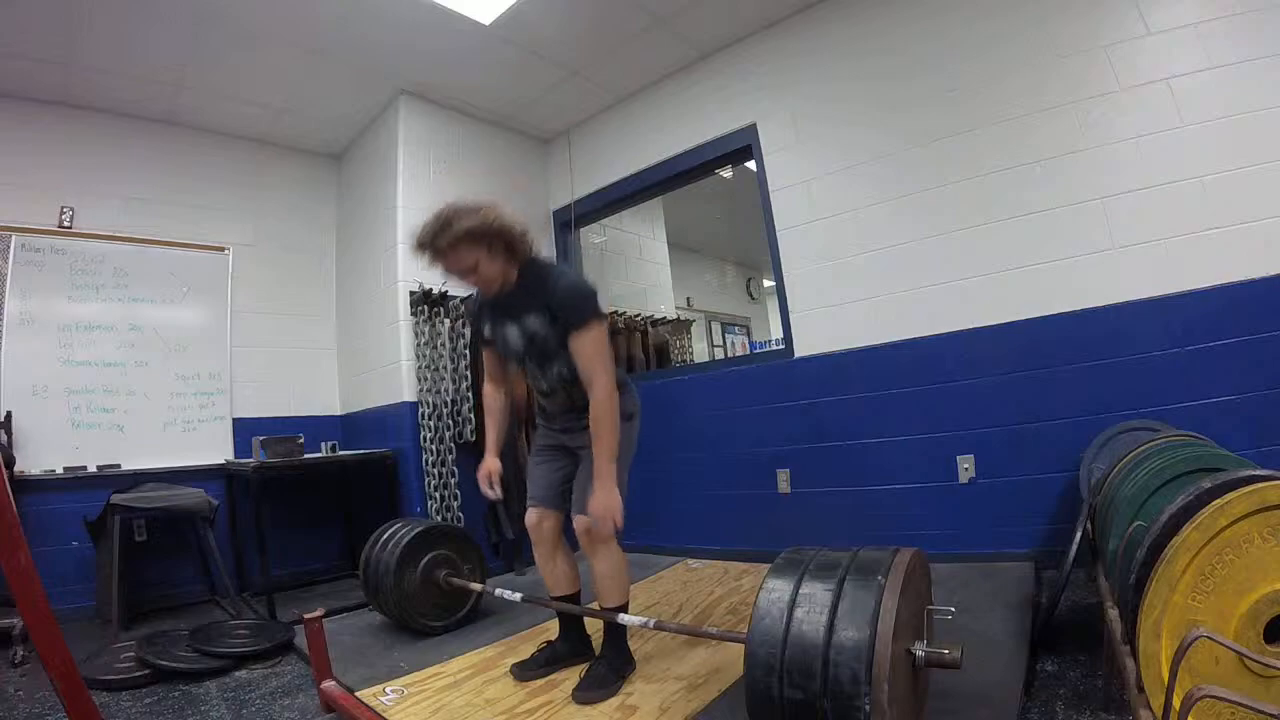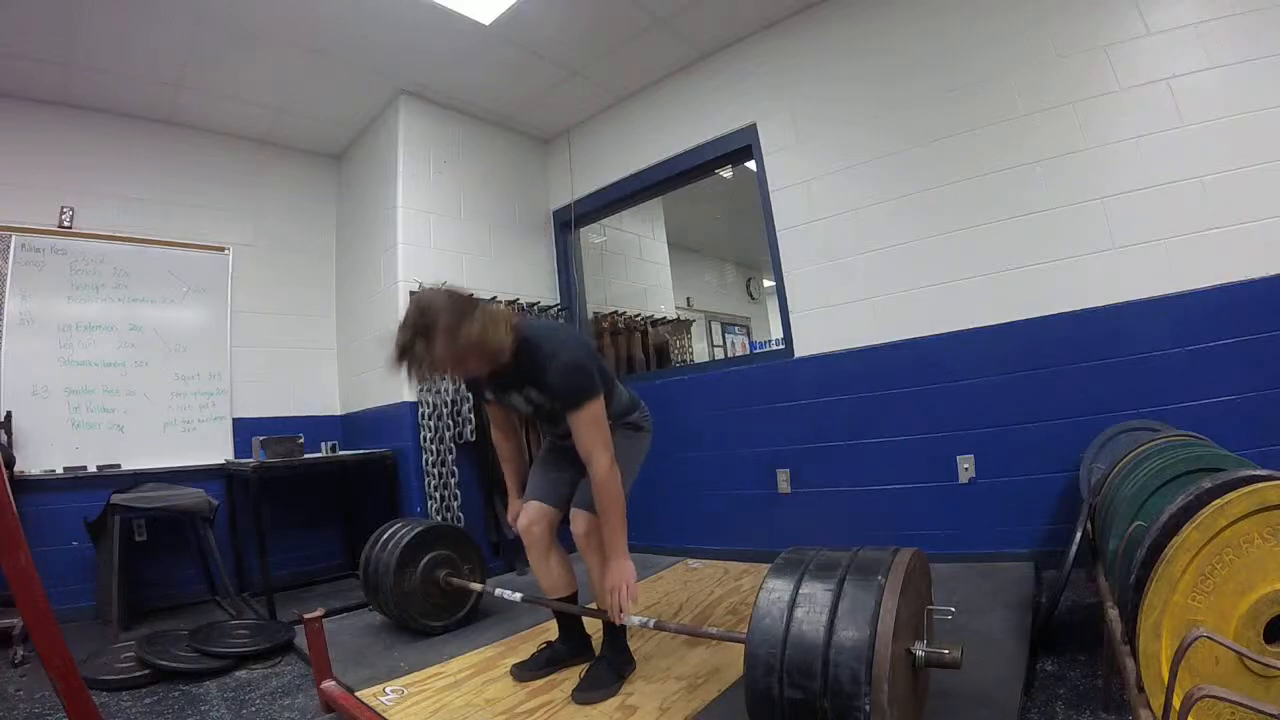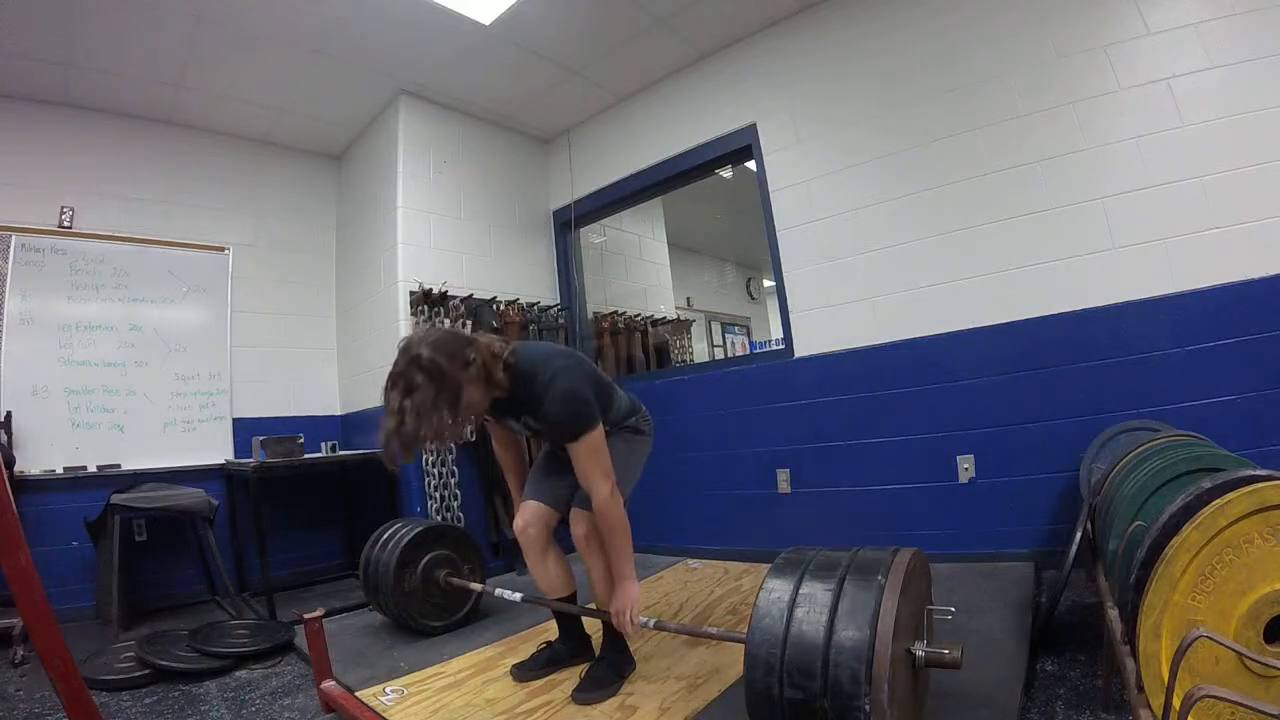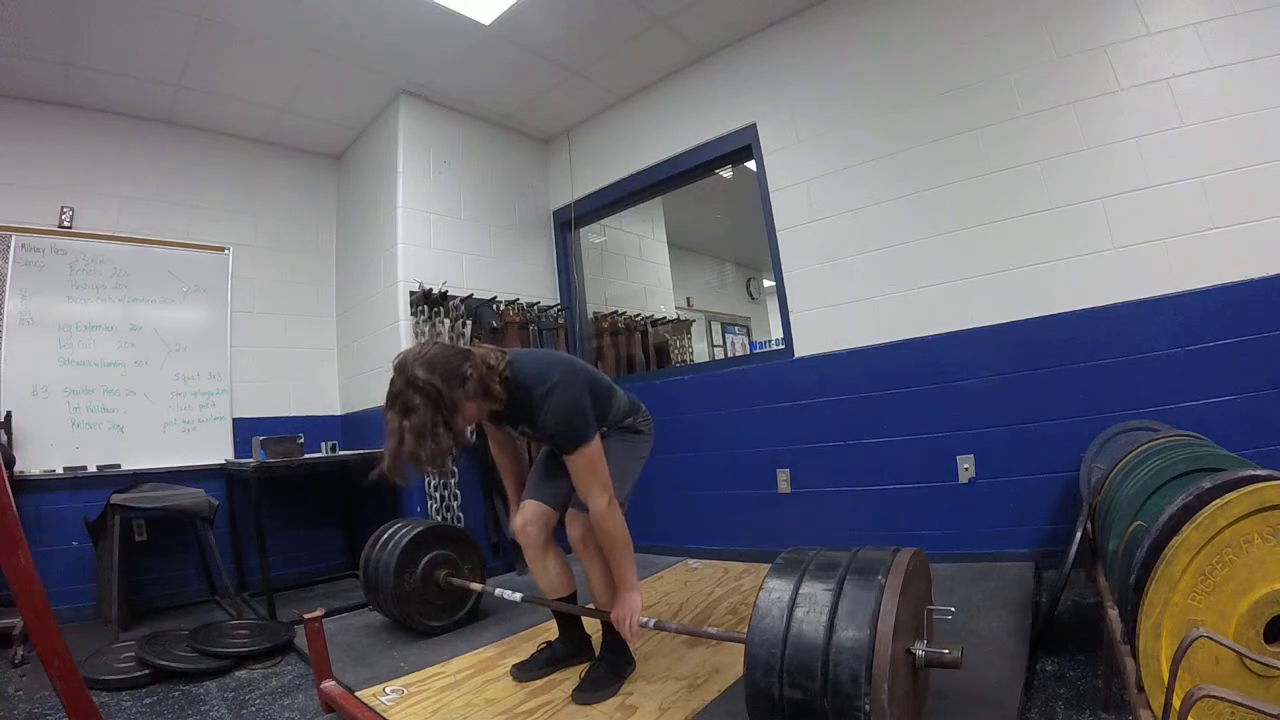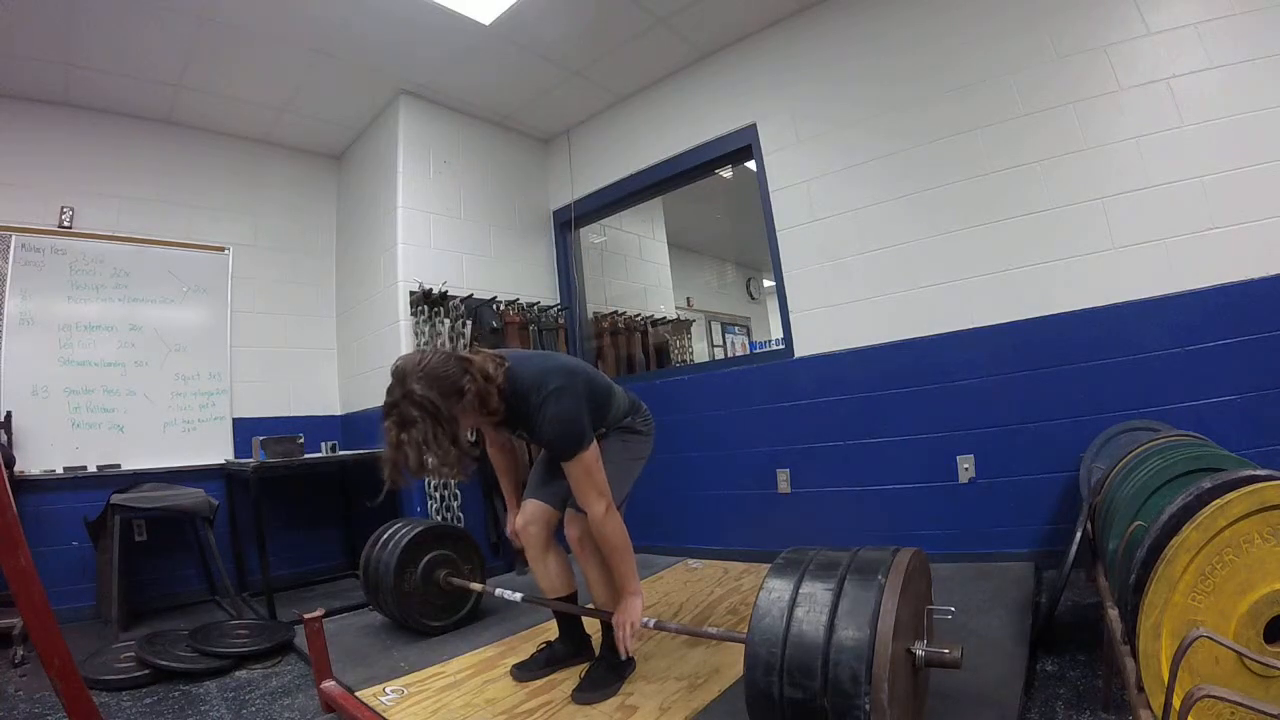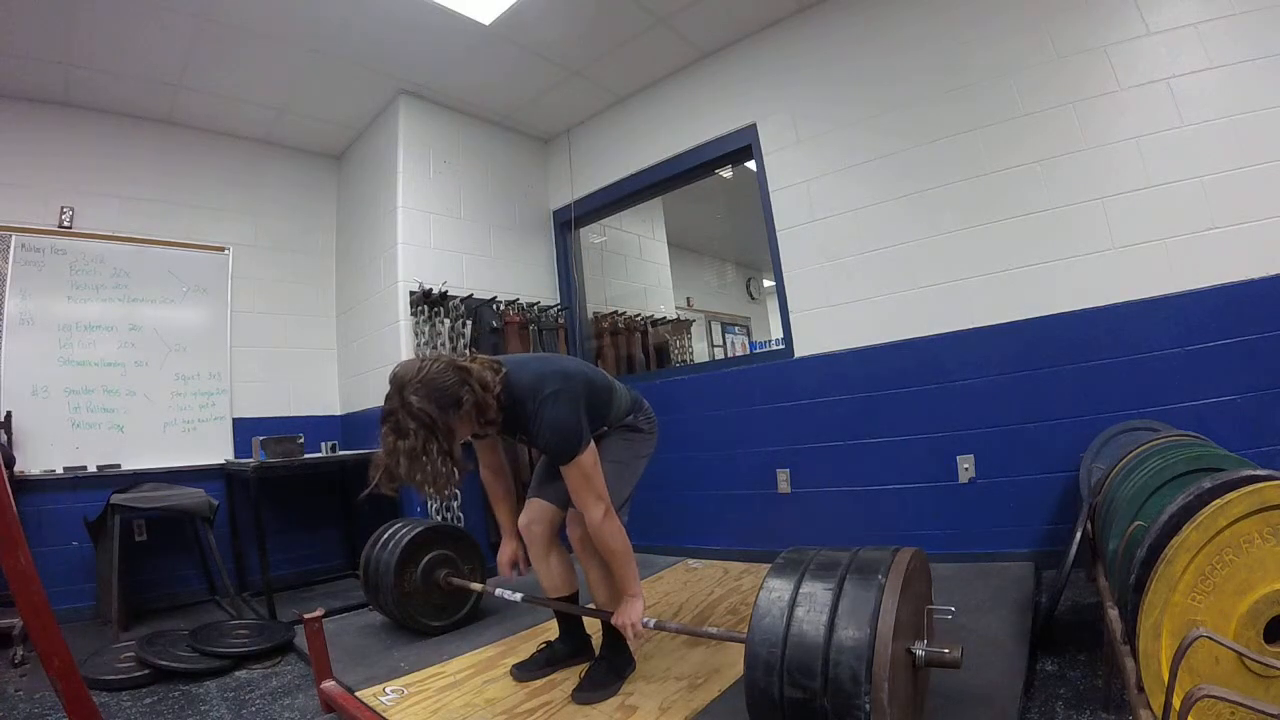
dt=0.2s
person 1, frame 1
left shoulder: (564, 290)
right shoulder: (485, 310)
left elbow: (601, 388)
right elbow: (496, 384)
left wrist: (606, 481)
right wrist: (491, 451)
left hip: (606, 414)
right hip: (553, 419)
left knee: (590, 525)
right knee: (540, 524)
left ankle: (616, 650)
right ankle: (572, 639)
person 1, frame 2
left shoulder: (559, 355)
right shoulder: (483, 366)
left elbow: (601, 462)
right elbow: (504, 432)
left wrist: (618, 558)
right wrist: (516, 496)
left hip: (619, 428)
right hip: (564, 437)
left knee: (585, 528)
right knee: (532, 526)
left ankle: (616, 651)
right ankle: (572, 640)
person 1, frame 3
left shoulder: (555, 384)
right shoulder: (486, 386)
left elbow: (602, 491)
right elbow: (507, 444)
left wrist: (626, 581)
right wrist: (521, 505)
left hip: (621, 432)
right hip: (567, 441)
left knee: (584, 529)
right knee: (529, 526)
left ankle: (616, 652)
right ankle: (572, 640)
person 1, frame 4
left shoulder: (552, 395)
right shoulder: (487, 387)
left elbow: (601, 502)
right elbow: (504, 445)
left wrist: (628, 589)
right wrist: (519, 506)
left hip: (621, 430)
right hip: (570, 439)
left knee: (580, 530)
right knee: (529, 526)
left ankle: (616, 652)
right ankle: (572, 639)
person 1, frame 5
left shoulder: (550, 402)
right shoulder: (483, 388)
left elbow: (599, 508)
right elbow: (500, 445)
left wrist: (631, 595)
right wrist: (514, 509)
left hip: (621, 431)
right hip: (574, 435)
left knee: (578, 531)
right knee: (530, 525)
left ankle: (615, 653)
right ankle: (572, 639)
person 1, frame 6
left shoulder: (547, 406)
right shoulder: (476, 394)
left elbow: (597, 511)
right elbow: (493, 470)
left wrist: (632, 596)
right wrist: (508, 537)
left hip: (625, 428)
right hip: (576, 434)
left knee: (581, 530)
right knee: (532, 524)
left ankle: (615, 654)
right ankle: (573, 639)
